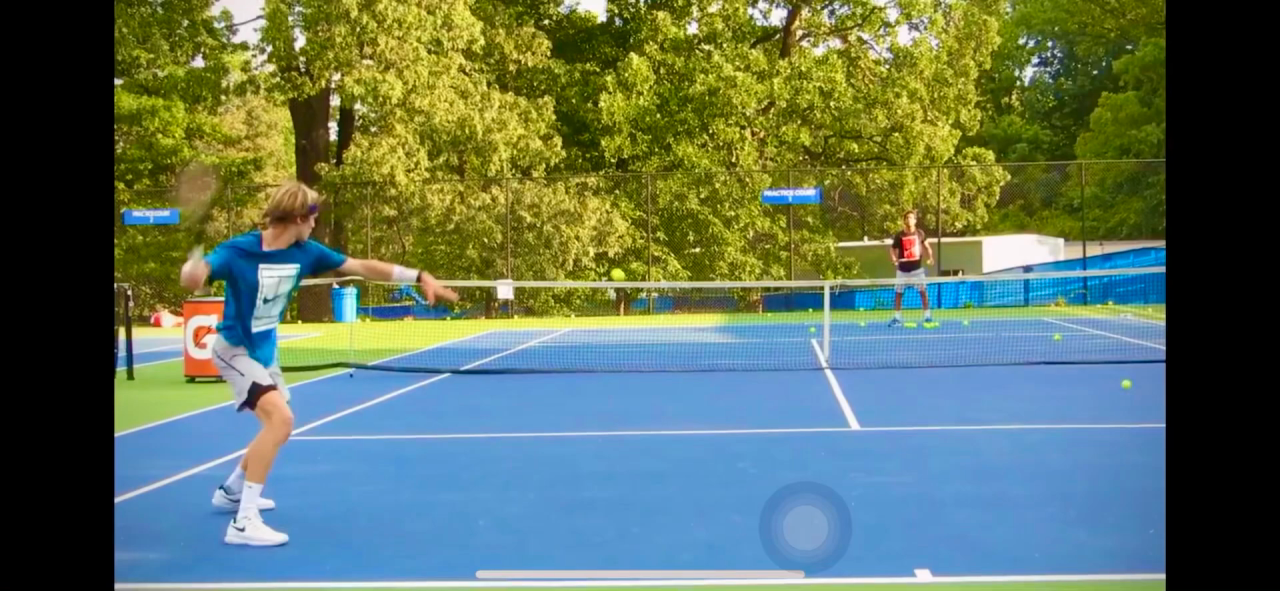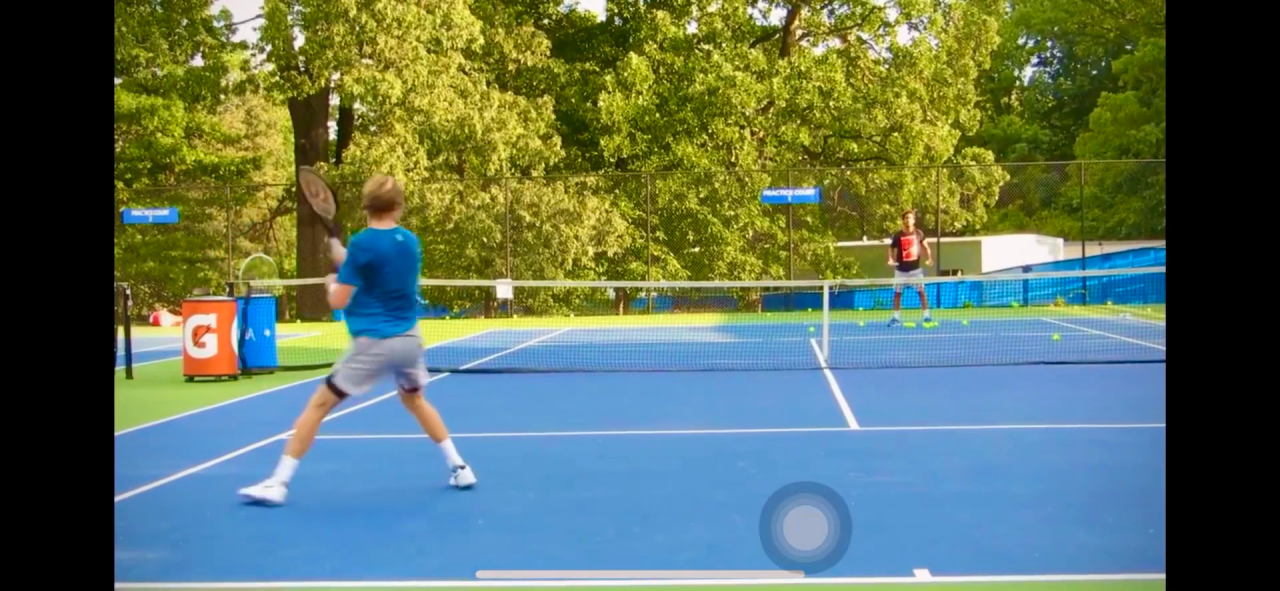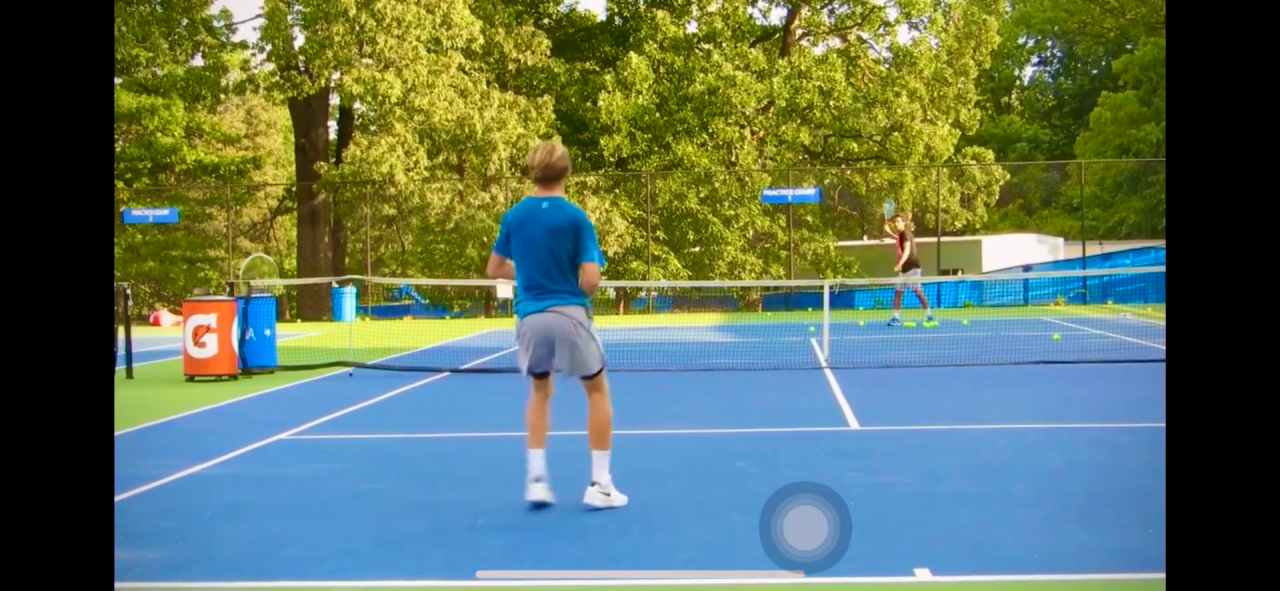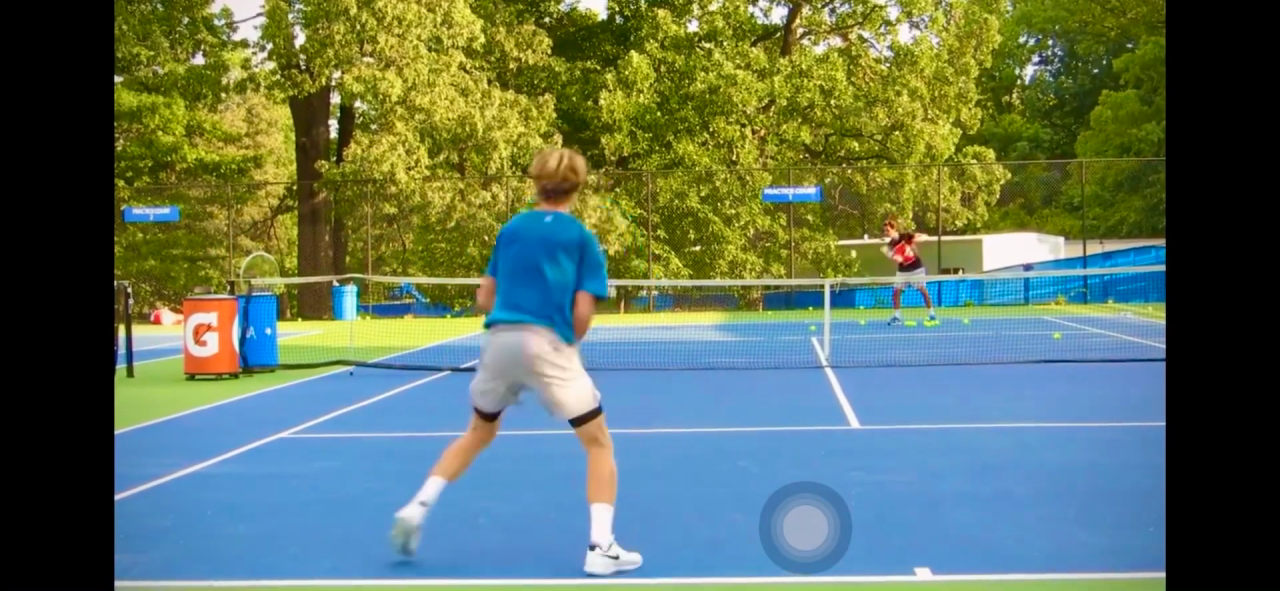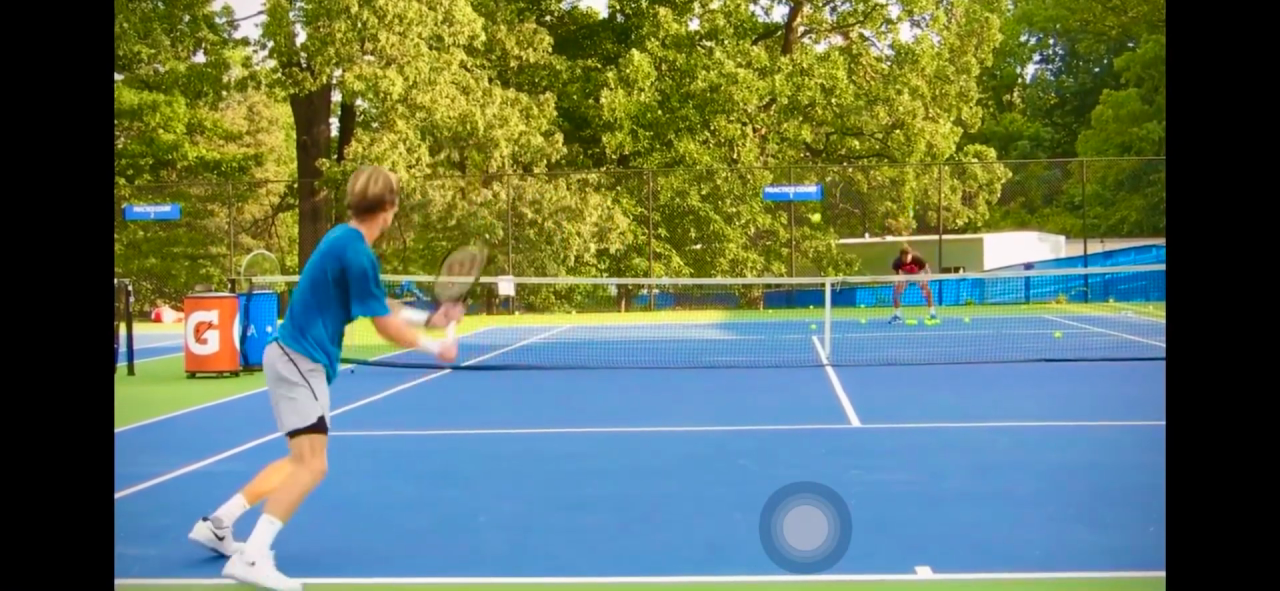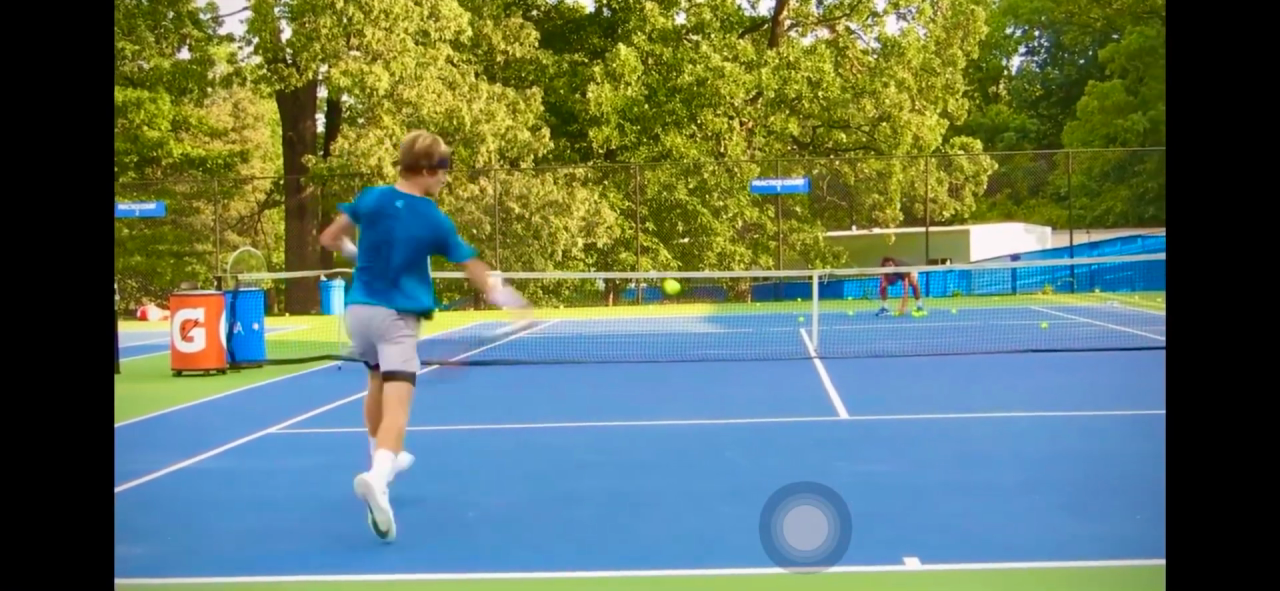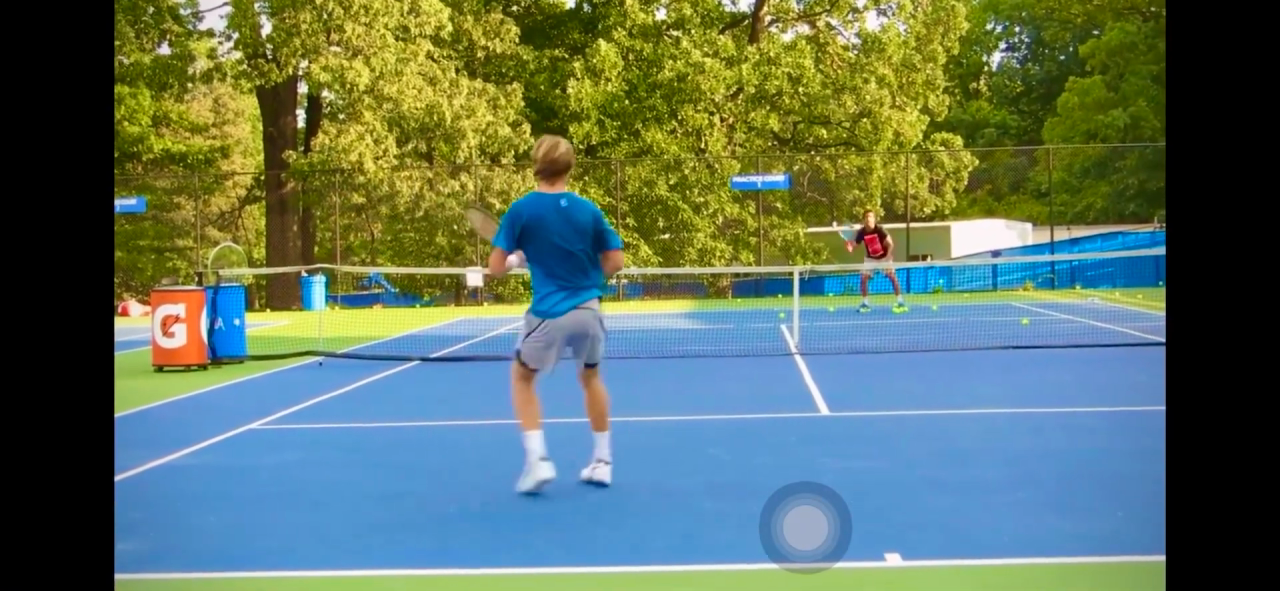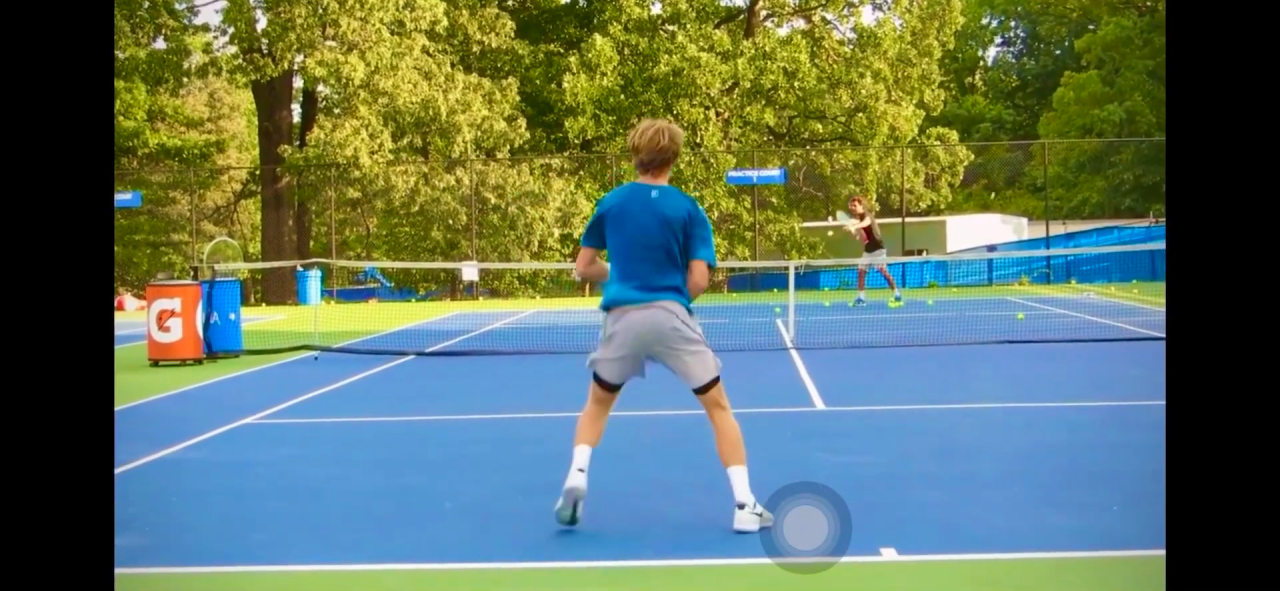
dt=0.7s
person 1, frame 1
left shoulder: (305, 252)
right shoulder: (238, 250)
left elbow: (362, 266)
right elbow: (190, 280)
left wrist: (419, 277)
right wrist: (195, 268)
left hip: (263, 354)
right hip: (234, 351)
left knee: (276, 423)
right knee: (279, 420)
left ankle: (231, 490)
right ankle: (244, 524)
person 1, frame 2
left shoulder: (361, 244)
right shoulder: (413, 242)
left elbow: (339, 301)
left wrist: (332, 282)
left hip: (373, 343)
right hip: (410, 339)
left knee: (319, 405)
right knee: (415, 400)
left ankle: (277, 483)
right ankle: (458, 468)
person 1, frame 3
left shoulder: (514, 215)
right shoulder: (576, 217)
left elbow: (495, 269)
right elbow: (590, 280)
left hip: (529, 320)
right hip: (569, 314)
left knee: (540, 392)
right knee: (598, 392)
left ankle: (536, 480)
right ankle: (600, 486)
person 1, frame 4
left shoulder: (510, 229)
right shoulder: (582, 237)
left elbow: (484, 298)
right elbow: (583, 311)
right wrist: (569, 345)
left hip: (501, 343)
right hip: (547, 346)
left knee: (477, 435)
right knee: (599, 444)
left ankle: (418, 509)
right ankle: (601, 547)
person 1, frame 5
left shoulder: (349, 244)
right shoulder: (353, 251)
left elbow: (387, 307)
right elbow: (387, 324)
left wrist: (429, 318)
right wrist: (435, 347)
left hip: (304, 360)
right hip: (298, 360)
left knee: (300, 461)
right knee: (310, 465)
left ankle: (216, 525)
person 1, frame 6
left shoulder: (370, 198)
right shoulder: (433, 221)
left elbow: (329, 239)
right elbow: (476, 272)
left wrist: (352, 251)
right wrist: (505, 296)
left hip: (357, 312)
right hip: (393, 319)
left knee: (378, 382)
right knee: (397, 410)
left ankle: (383, 459)
right ankle: (377, 477)
person 1, frame 7
left shoulder: (520, 211)
right shoulder: (589, 211)
left elbow: (495, 268)
right elbow: (615, 264)
left wrist: (516, 259)
left hip: (548, 316)
right hip: (588, 311)
left knee: (521, 378)
right knee: (590, 378)
left ankle: (537, 460)
right ankle: (602, 462)
person 1, frame 8
left shoulder: (610, 204)
right shoulder: (688, 209)
left elbow: (584, 268)
right elbow: (698, 281)
left hip: (622, 318)
right hip: (669, 315)
left knee: (597, 404)
right knee: (718, 407)
left ankle: (578, 474)
right ankle: (744, 506)
